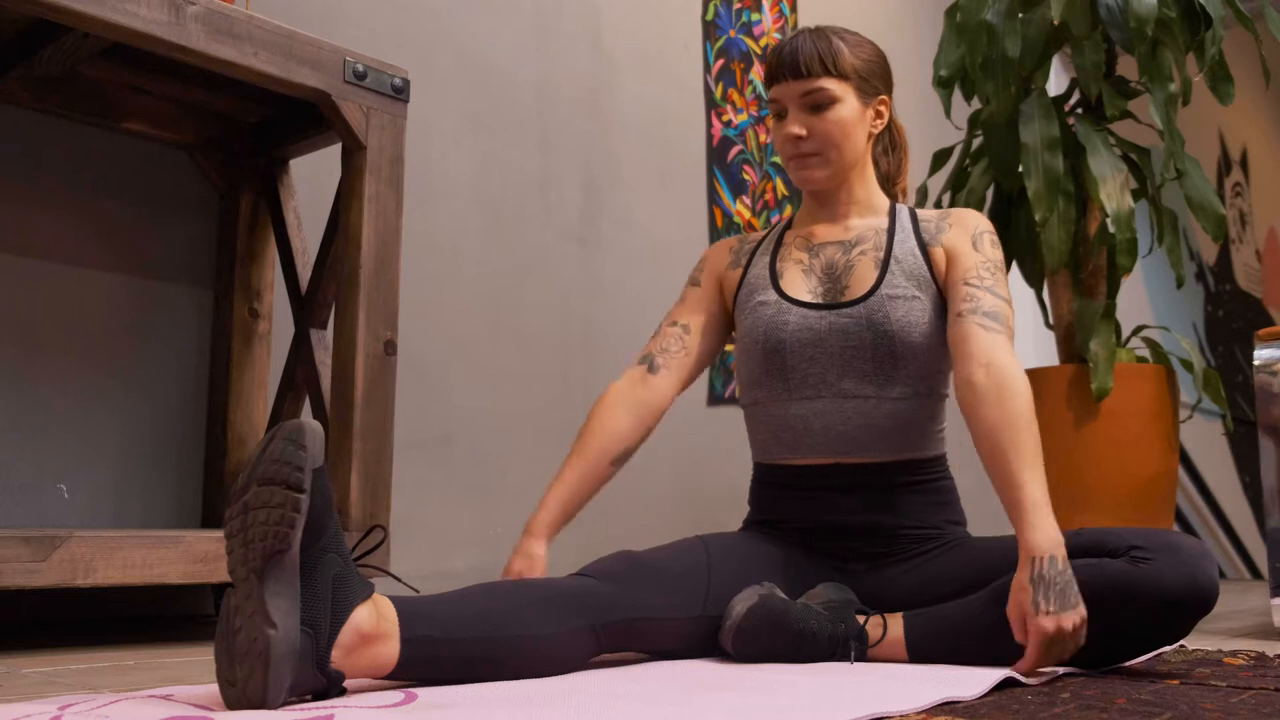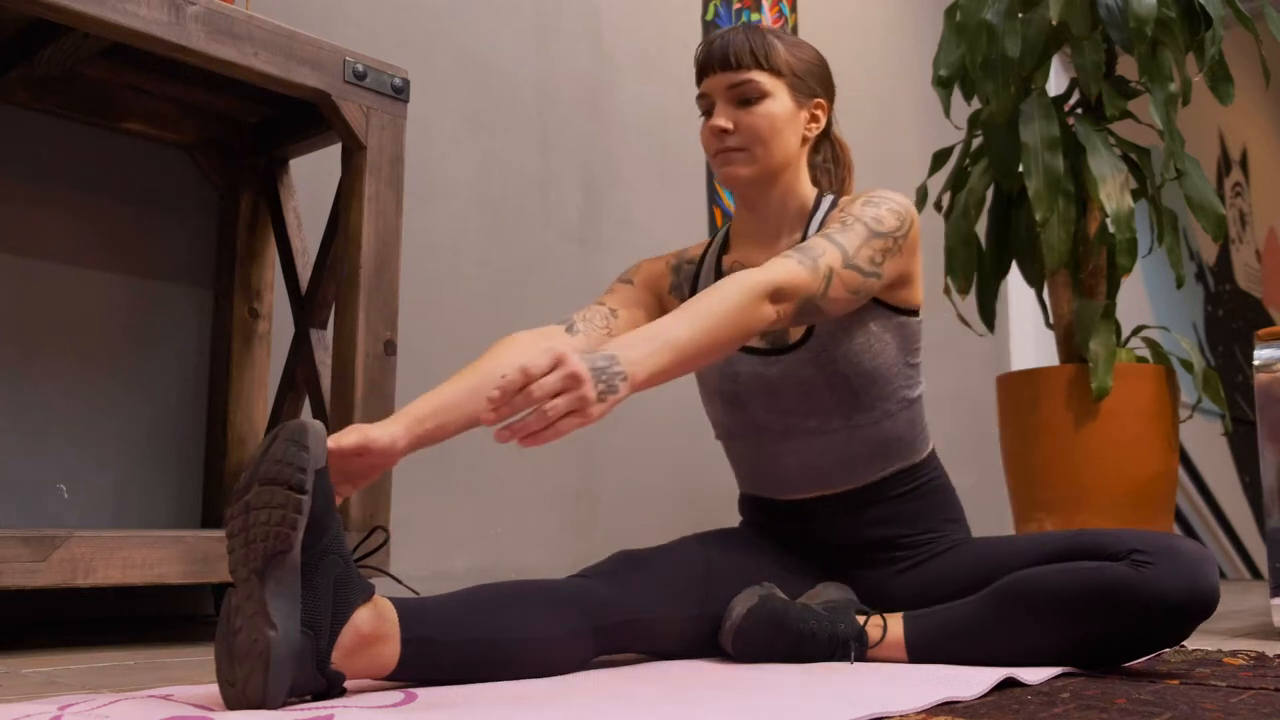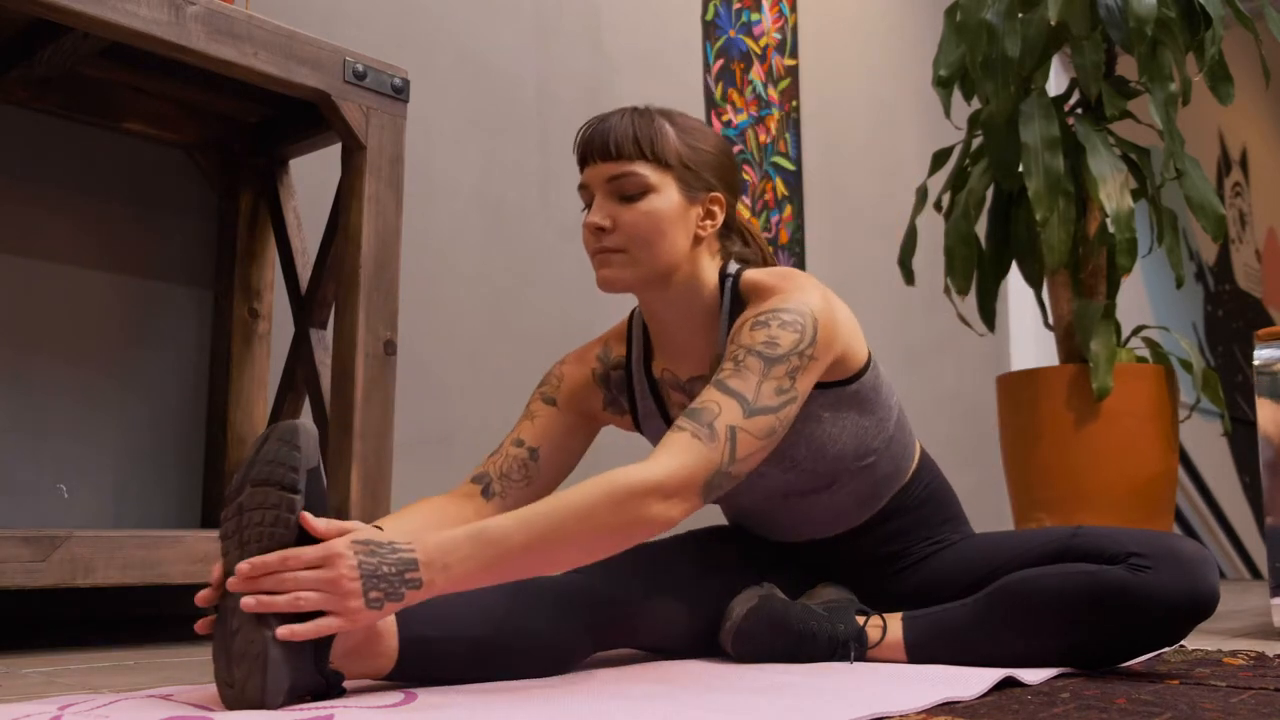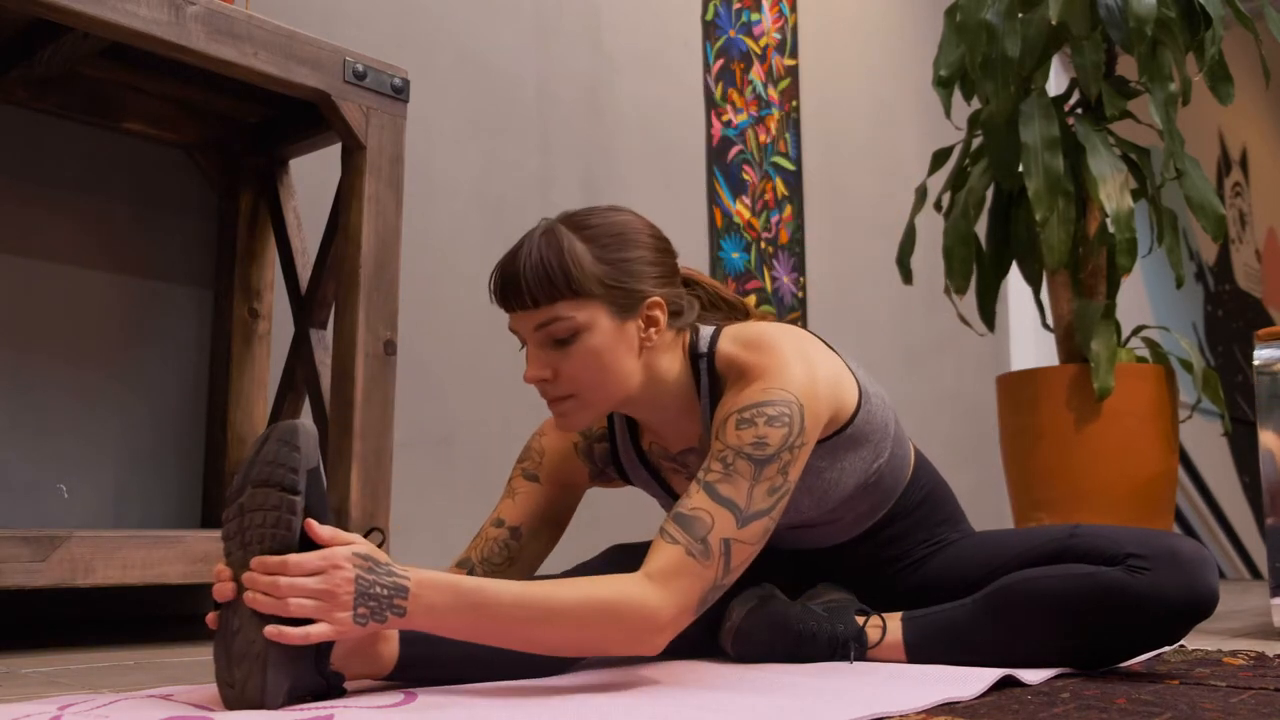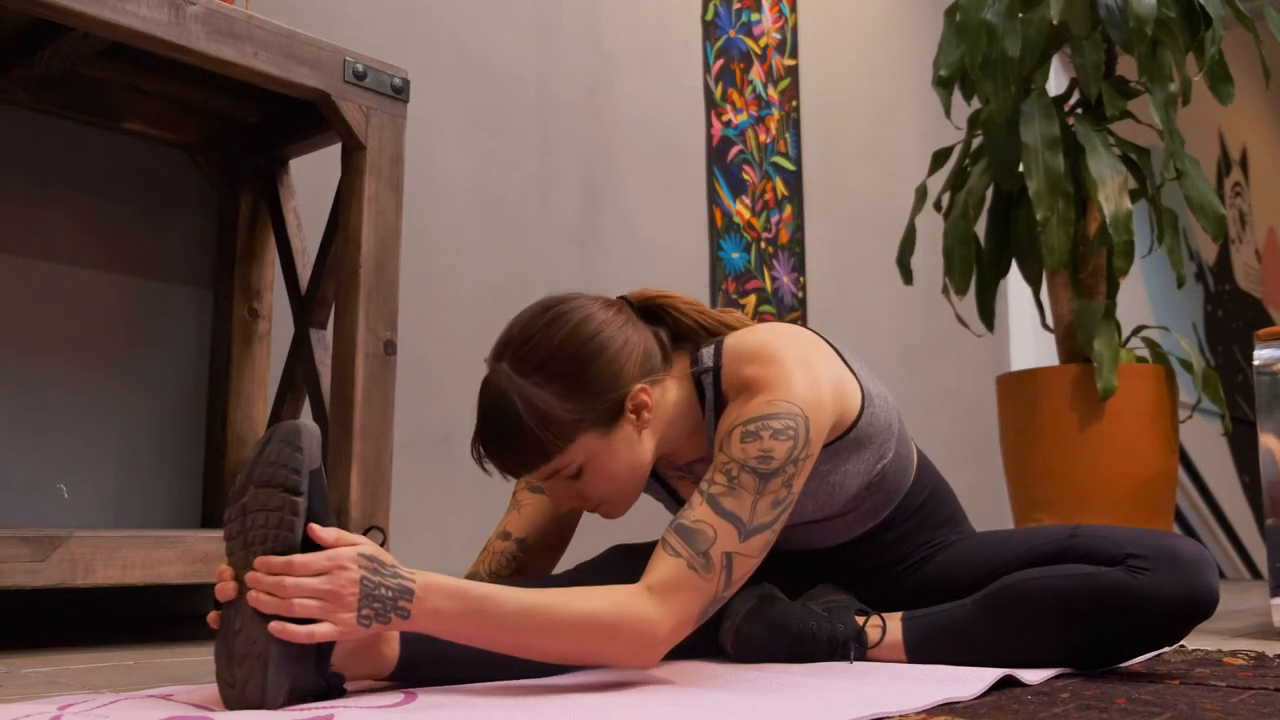
dt=1s
person 1, frame 1
left shoulder: (953, 237)
right shoulder: (734, 263)
left elbow: (990, 368)
right elbow: (647, 382)
left wrist: (1039, 542)
right wrist: (541, 530)
left hip: (920, 546)
right hip: (778, 544)
left knee: (1182, 574)
right knee: (609, 591)
left ankle: (863, 639)
right ankle: (349, 627)
person 1, frame 2
left shoulder: (883, 222)
right shoulder: (673, 276)
left elbow: (773, 291)
right elbow: (549, 342)
left wrist: (625, 365)
right wrist: (396, 430)
left hip: (914, 550)
right hip: (776, 555)
left knee: (1181, 577)
right knee: (614, 593)
person 1, frame 3
left shoulder: (793, 310)
right shoulder: (598, 372)
left elbow: (664, 489)
right elbow: (480, 499)
left wrist: (416, 567)
right wrist: (358, 545)
left hip: (915, 561)
right hip: (778, 573)
left knee: (1180, 577)
right knee: (609, 586)
person 1, frame 4
left shoulder: (774, 375)
right shoulder: (577, 440)
left elbow: (658, 612)
right elbow: (481, 582)
left wrist: (406, 592)
right wrist: (372, 620)
left hip: (916, 563)
right hip: (780, 588)
left knee: (1178, 575)
right knee: (610, 578)
person 1, frame 5
left shoulder: (779, 381)
right shoulder: (587, 433)
left elbow: (659, 622)
right elbow: (493, 592)
left wrist: (412, 594)
right wrist: (377, 634)
left hip: (915, 565)
right hip: (780, 595)
left knee: (1179, 576)
right knee: (620, 578)
